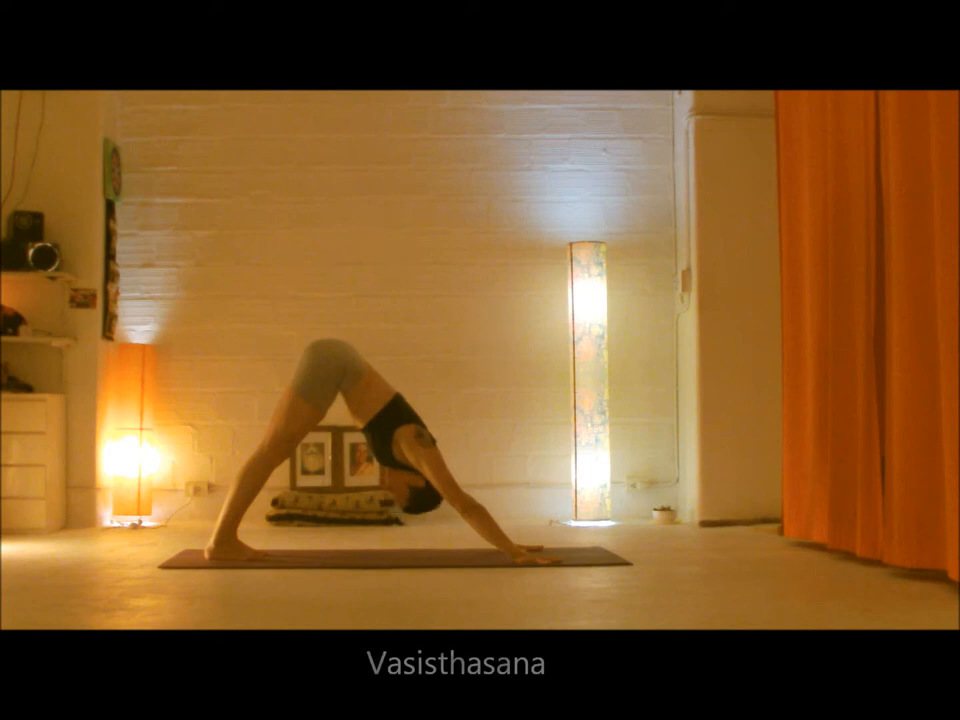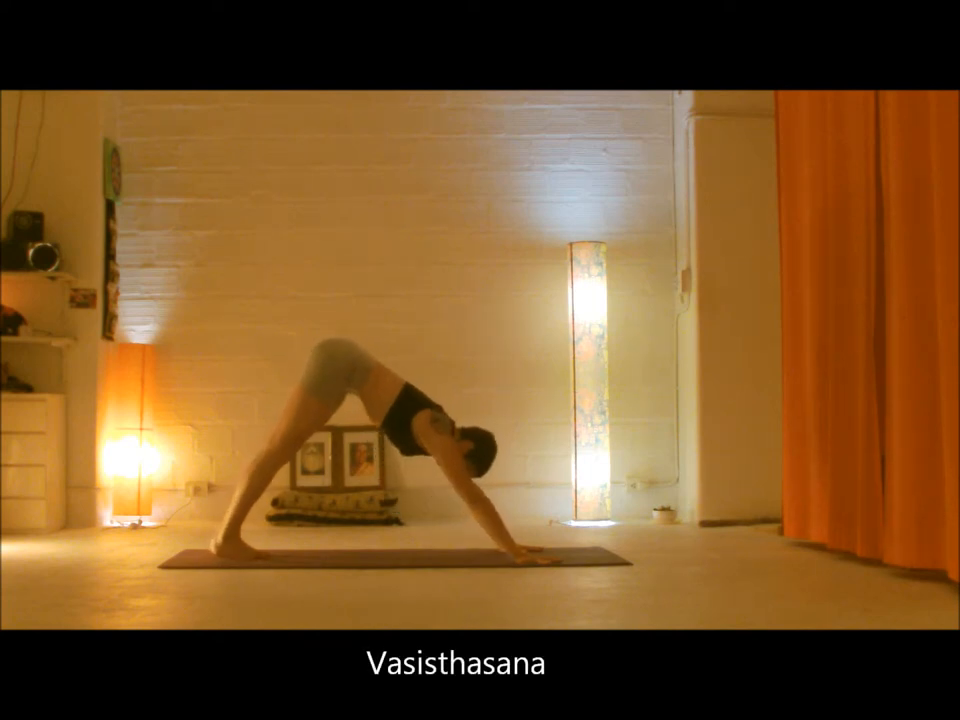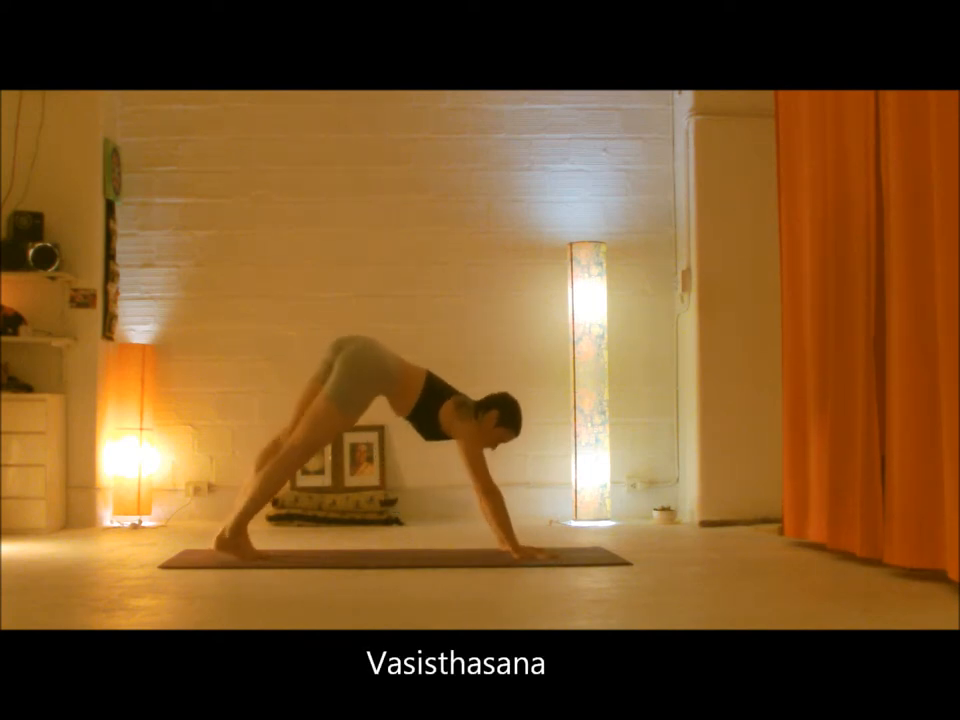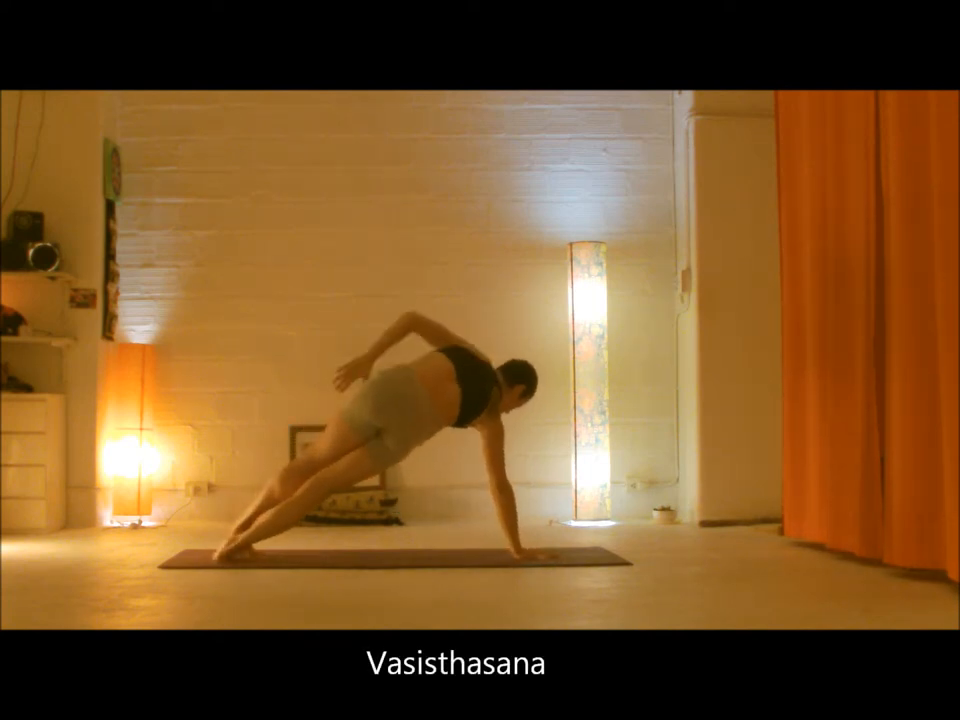
dt=1s
person 1, frame 1
left shoulder: (416, 449)
right shoulder: (417, 448)
left elbow: (465, 504)
right elbow: (464, 504)
left wrist: (509, 545)
right wrist: (514, 552)
left hip: (333, 363)
right hip: (330, 361)
left knee: (276, 448)
right knee: (274, 448)
left ankle: (226, 538)
right ankle: (220, 540)
person 1, frame 2
left shoulder: (440, 434)
right shoulder: (439, 436)
left elbow: (473, 497)
right elbow: (473, 497)
left wrist: (508, 543)
right wrist: (515, 551)
left hip: (342, 365)
right hip: (339, 361)
left knee: (281, 444)
right knee: (282, 447)
left ankle: (228, 534)
right ankle: (228, 536)
person 1, frame 3
left shoulder: (463, 416)
right shoulder: (466, 422)
left elbow: (481, 488)
right elbow: (487, 488)
left wrist: (502, 537)
right wrist: (515, 547)
left hip: (352, 350)
right hip: (364, 367)
left knee: (288, 438)
right knee: (296, 452)
left ankle: (236, 527)
right ankle: (231, 533)
person 1, frame 4
left shoulder: (467, 352)
right shoulder: (490, 419)
left elbow: (411, 318)
right elbow: (500, 486)
left wrist: (365, 360)
right wrist: (518, 548)
left hip: (386, 390)
right hip: (406, 427)
left knee: (311, 463)
right knee: (319, 485)
left ankle: (241, 527)
right ankle: (238, 543)
